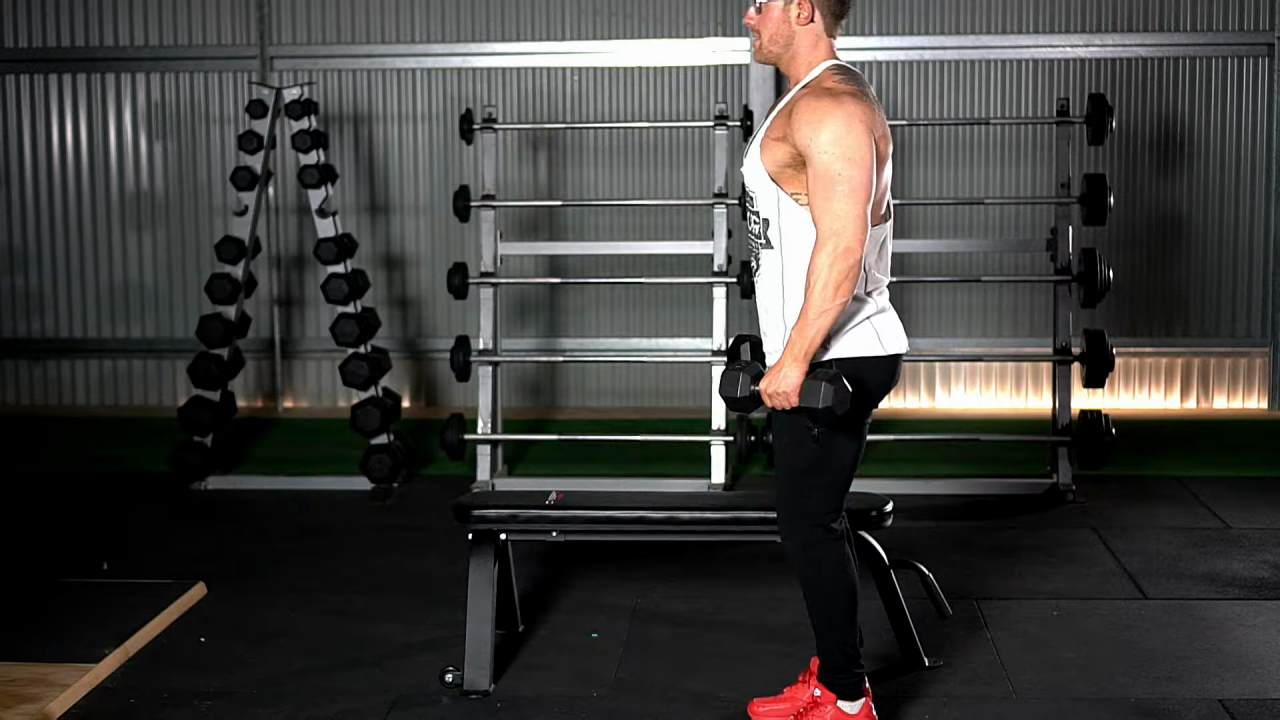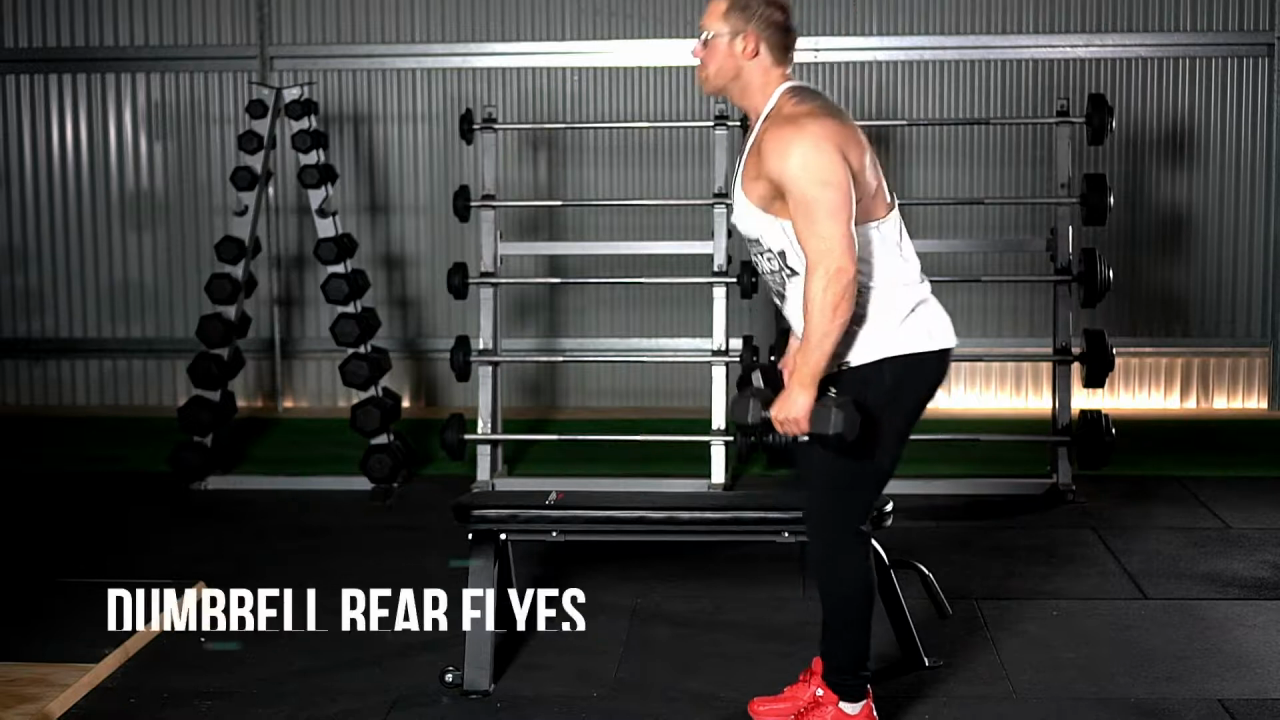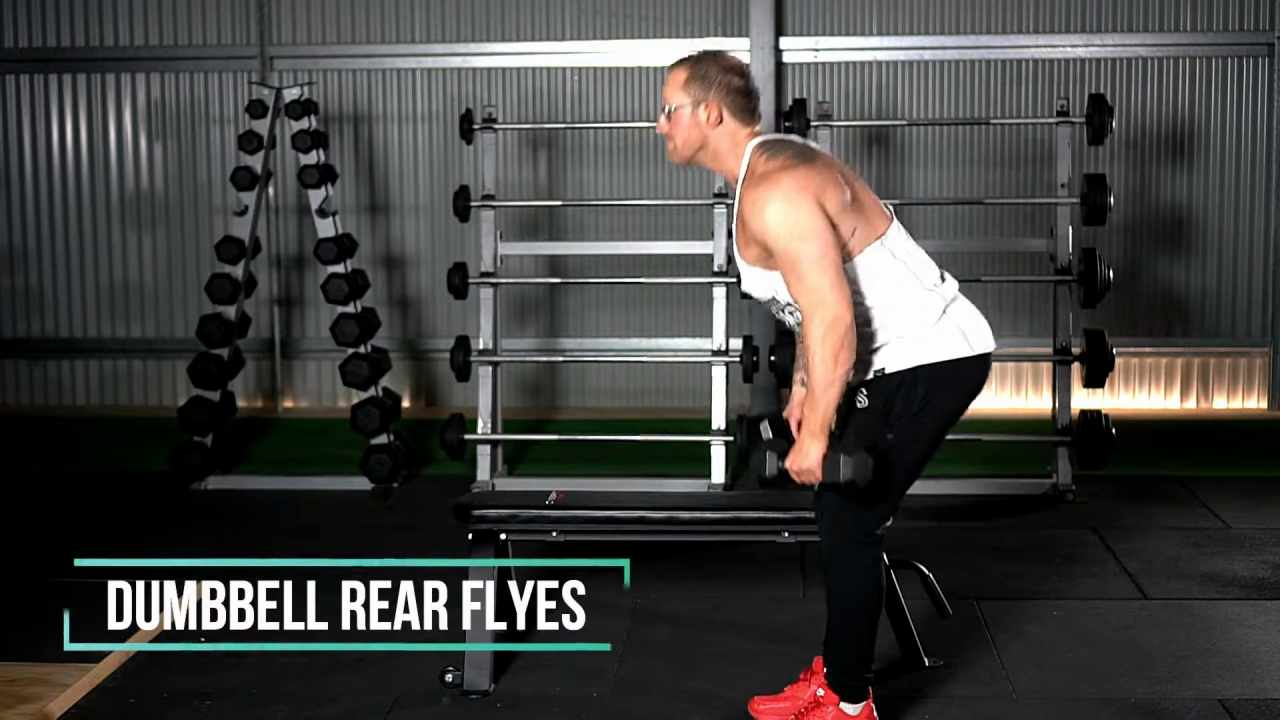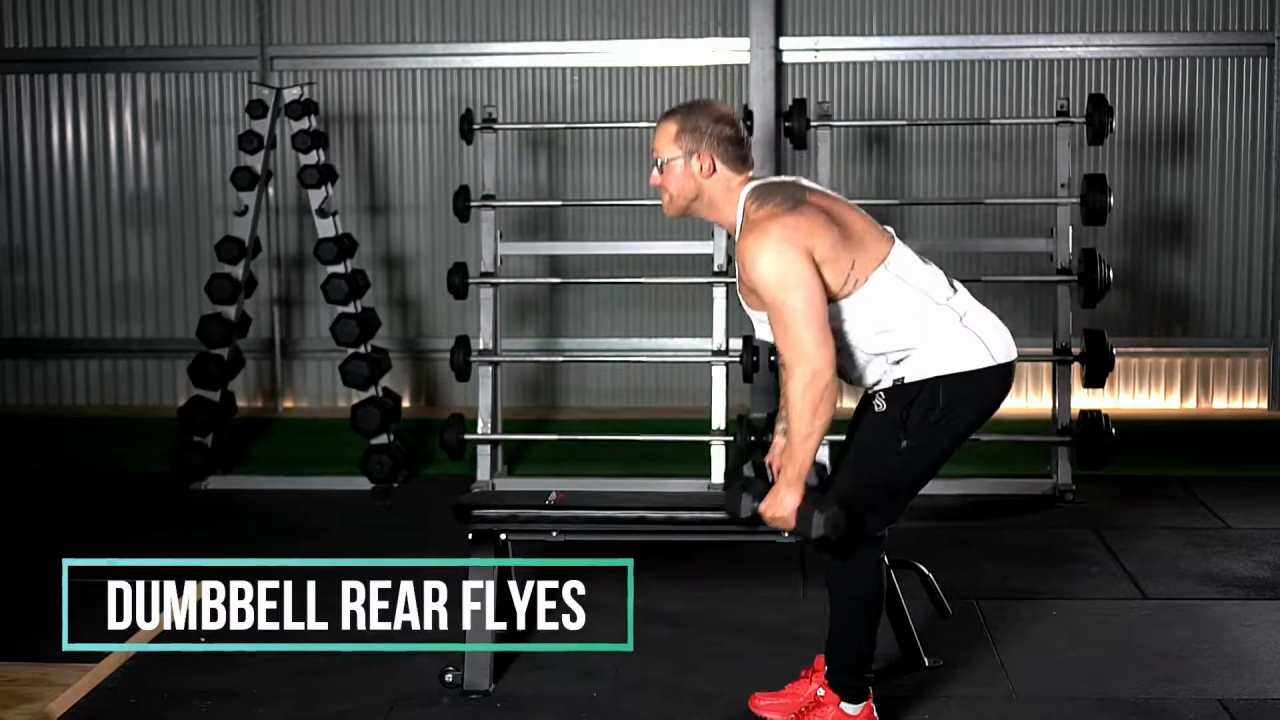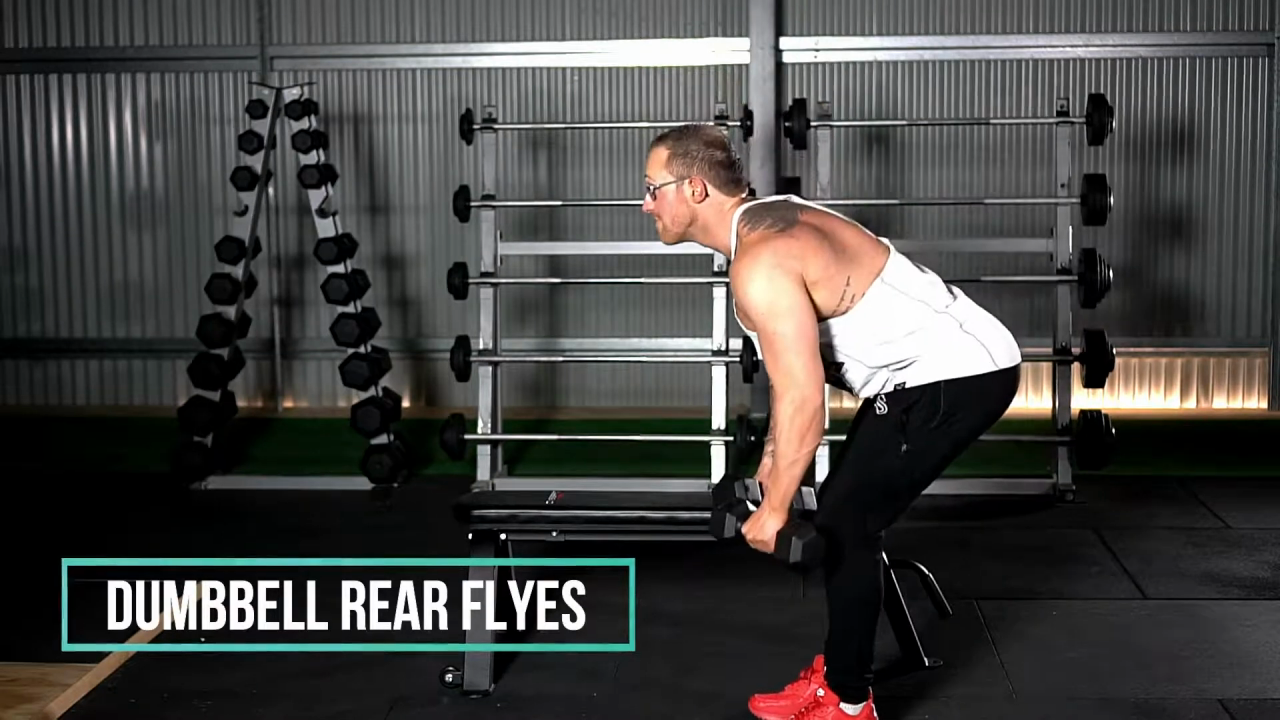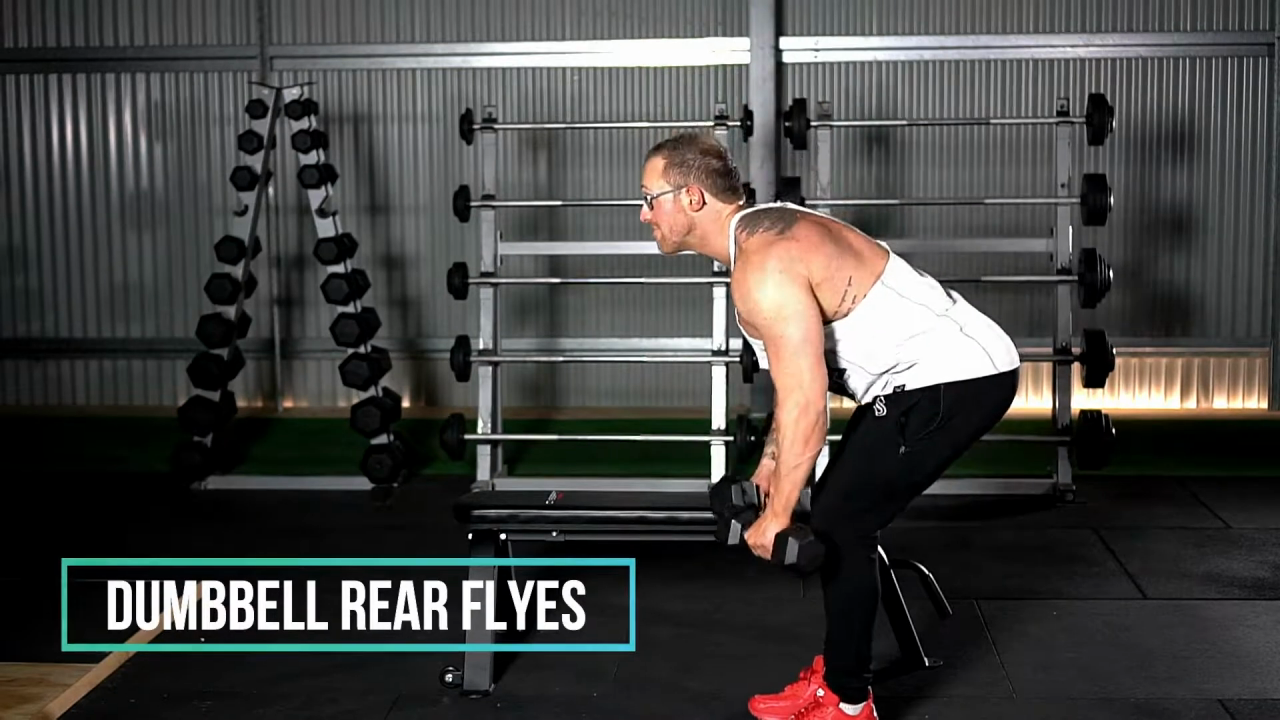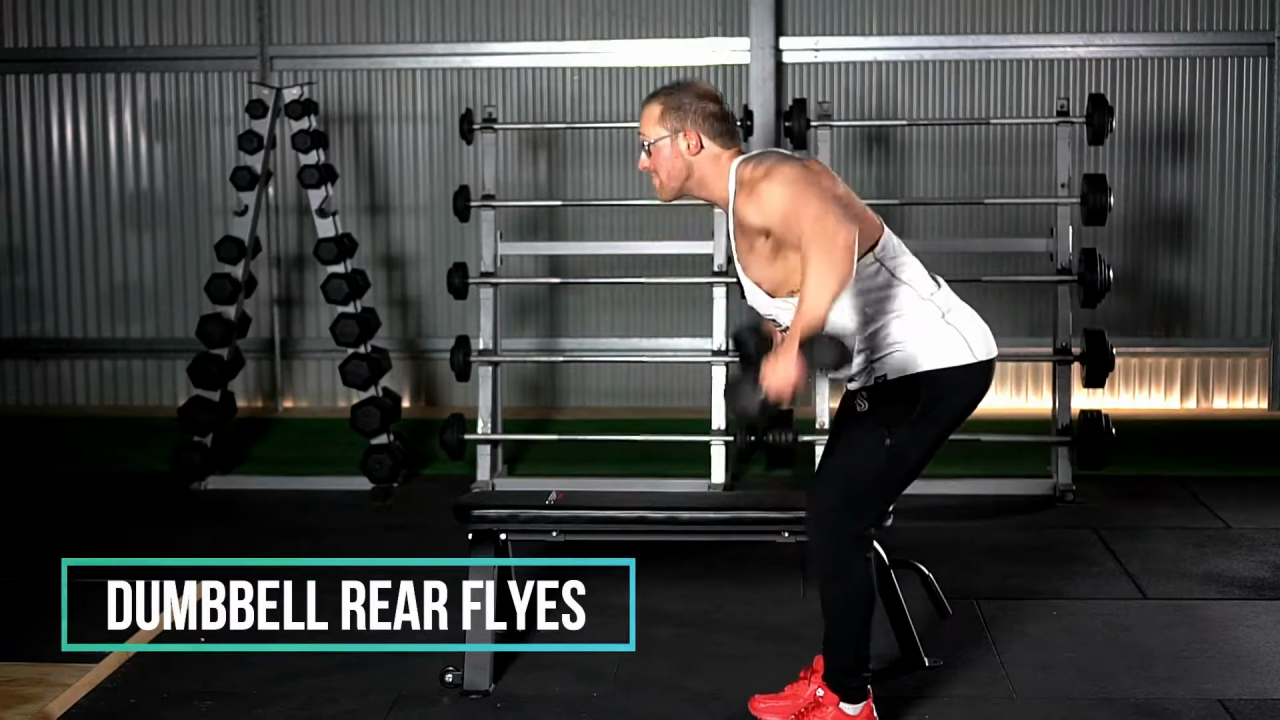
dt=0.4s
person 1, frame 1
left shoulder: (830, 108)
right shoulder: (818, 100)
left elbow: (843, 248)
left wrist: (794, 359)
left hip: (833, 359)
right hip: (825, 354)
left knee: (808, 524)
right knee: (811, 521)
person 1, frame 2
left shoulder: (795, 133)
right shoulder: (786, 123)
left elbow: (836, 269)
left wrist: (802, 385)
right wrist: (799, 353)
left hip: (886, 356)
right hip: (873, 352)
left knee: (834, 525)
right knee: (830, 518)
person 1, frame 3
left shoulder: (773, 190)
right shoulder: (773, 169)
left elbow: (833, 318)
left wrist: (813, 436)
right wrist: (803, 389)
left hip: (928, 360)
right hip: (915, 353)
left knee: (848, 523)
right knee: (842, 515)
person 1, frame 4
left shoulder: (766, 239)
right shoulder: (772, 209)
left elbow: (814, 369)
right elbow: (807, 346)
left wrist: (790, 484)
right wrist: (785, 434)
left hip: (951, 371)
right hip: (940, 360)
left knee: (847, 522)
right knee: (846, 515)
person 1, frame 5
left shoulder: (759, 263)
right shoulder: (768, 225)
left elbow: (802, 397)
right elbow: (798, 369)
left wrist: (773, 508)
right wrist: (771, 462)
left hip: (956, 375)
right hip: (946, 364)
left knee: (845, 523)
right knee: (843, 512)
person 1, frame 6
left shoulder: (762, 266)
right shoulder: (763, 235)
left elbow: (806, 398)
right elbow: (797, 373)
left wrist: (777, 514)
right wrist: (771, 460)
left hip: (956, 379)
right hip: (943, 368)
left knee: (840, 524)
right knee: (836, 510)
person 1, frame 7
left shoulder: (762, 188)
right shoulder: (757, 185)
left elbow: (836, 240)
left wrist: (794, 348)
right wrist: (787, 334)
left hip: (933, 364)
right hip: (917, 357)
left knee: (836, 521)
right knee: (834, 513)
